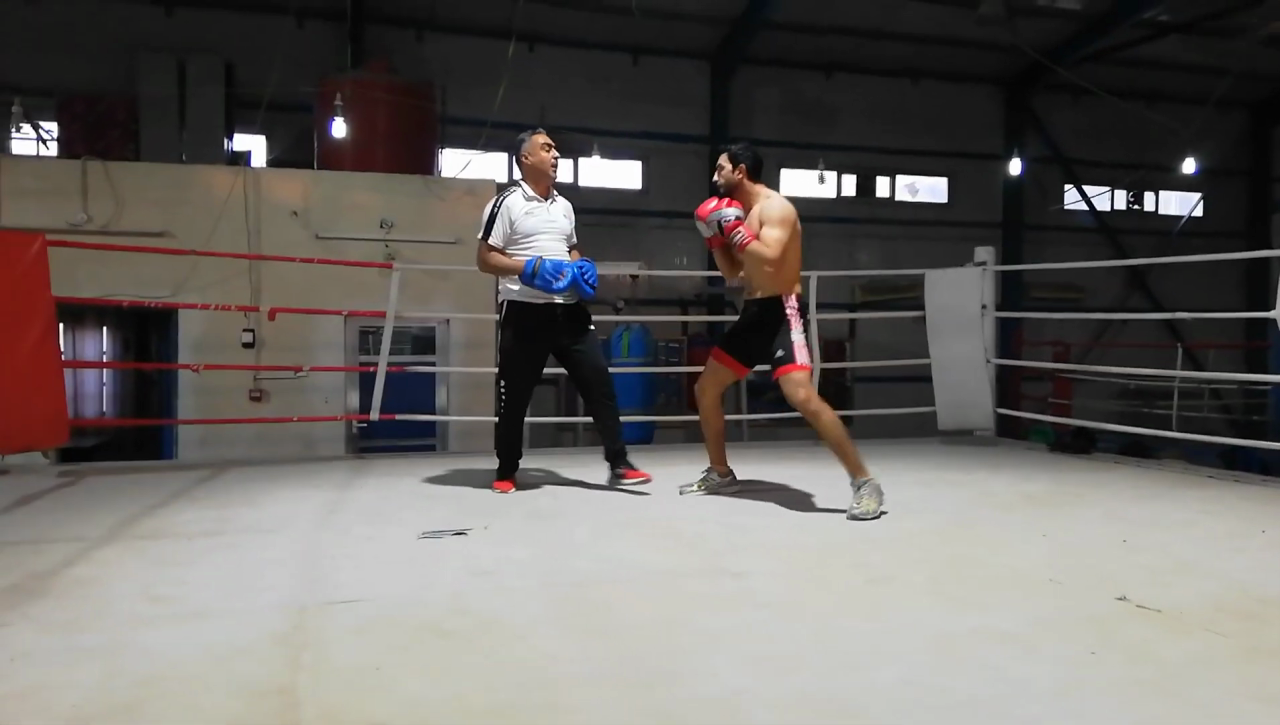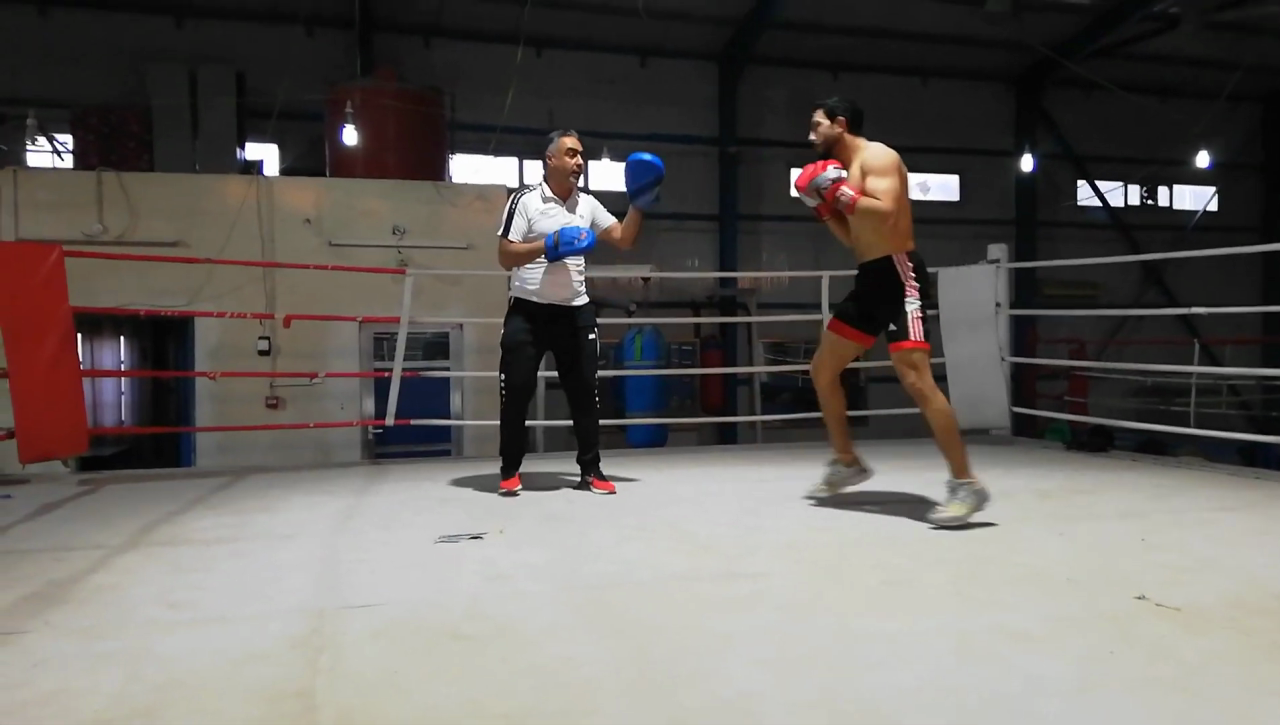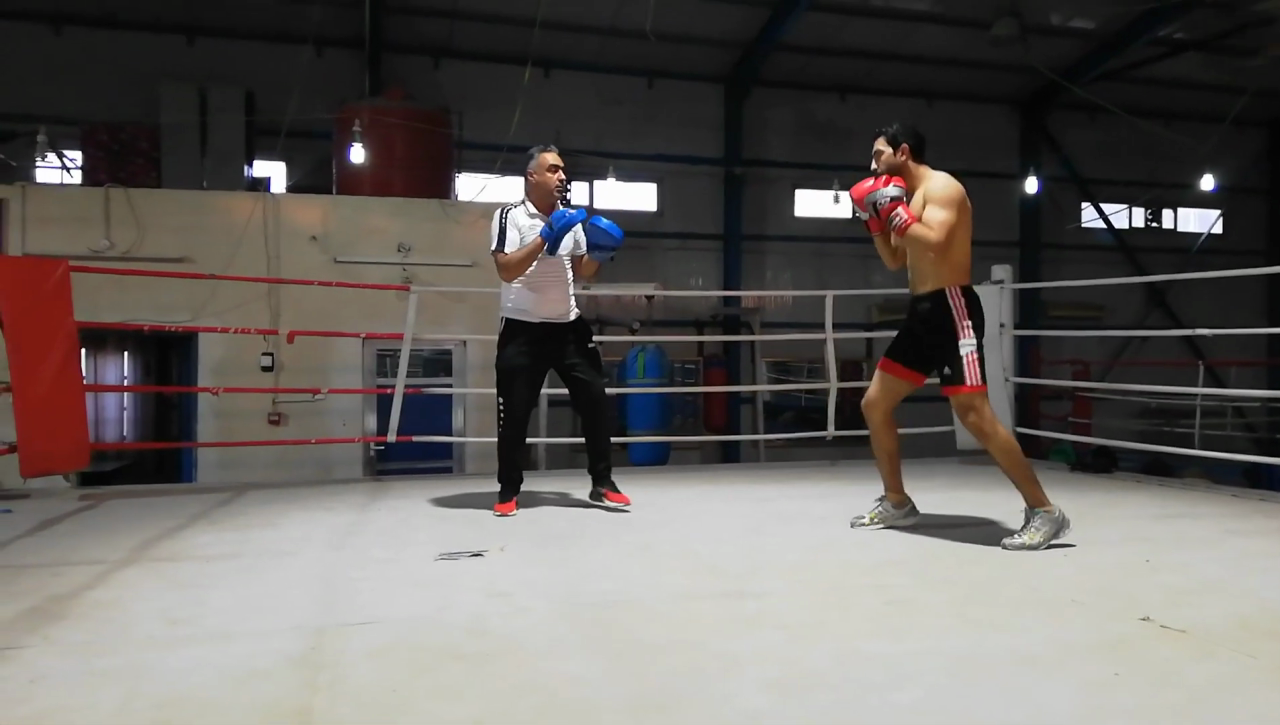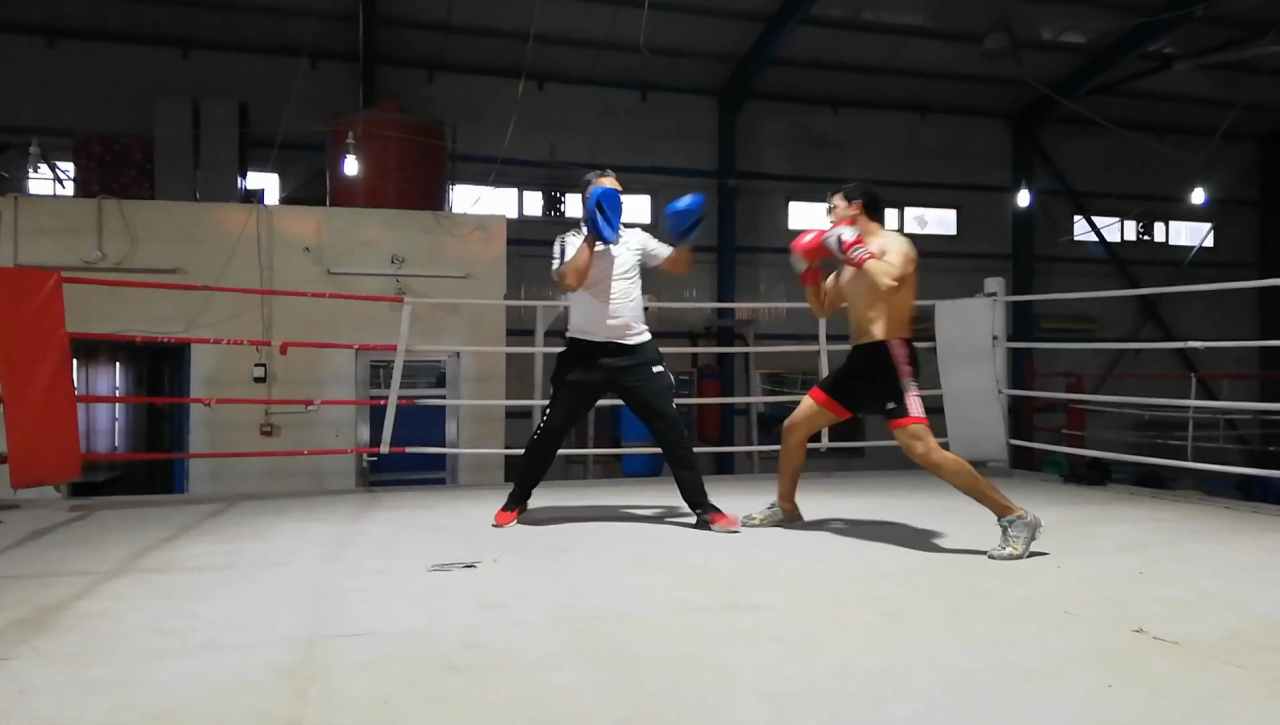
dt=0.5s
person 1, frame 1
left shoulder: (775, 207)
right shoulder: (744, 212)
left elbow: (771, 261)
right elbow: (731, 272)
left wrist: (734, 229)
right wrist: (716, 236)
left hip: (782, 311)
right hip: (754, 313)
left knee: (802, 397)
right knee: (707, 389)
left ankle: (865, 482)
right ankle: (718, 472)
person 1, frame 2
left shoulder: (878, 157)
right shoulder: (849, 171)
left elbow: (886, 215)
left wrist: (838, 190)
right wrist: (823, 204)
left hip: (898, 276)
right hip: (868, 279)
left knee: (915, 379)
right knee: (822, 368)
left ankle: (966, 484)
right ankle: (847, 462)
person 1, frame 3
left shoulder: (941, 187)
right shoulder: (910, 197)
left elbow: (933, 247)
right elbow: (894, 263)
left wrist: (894, 211)
right wrist: (874, 219)
left hip: (951, 311)
right hip: (920, 314)
left knee: (976, 418)
right knee: (875, 405)
left ankle: (1045, 511)
right ankle: (896, 502)
person 1, frame 4
left shoulder: (892, 246)
right shoulder: (848, 266)
left elbow: (887, 283)
right elbow: (822, 309)
left wrist: (852, 248)
right wrist: (808, 270)
left hip: (890, 359)
right hip: (859, 360)
left knee: (922, 450)
right knee: (794, 427)
left ankle: (1015, 519)
right ankle: (785, 507)
person 2, frame 1
left shoulder: (564, 205)
right shoulder: (506, 203)
right elbow: (485, 259)
left wrist: (583, 268)
right wrist: (527, 268)
left hip: (568, 310)
right hip: (523, 312)
left knee: (598, 382)
right knee: (515, 395)
left ankle: (619, 463)
right ankle: (507, 470)
person 2, frame 2
left shoulder: (587, 204)
right shoulder: (524, 201)
left elbow: (622, 240)
right elbow: (505, 256)
left wrist: (640, 201)
right wrist: (549, 244)
left hip: (575, 312)
right hip: (527, 311)
left knee: (584, 391)
right knee: (516, 389)
left ankle: (590, 470)
right ankle: (510, 469)
person 2, frame 3
left shoulder: (570, 219)
right shoulder: (508, 216)
left elbow: (581, 272)
right elbow: (506, 269)
left wrist: (596, 255)
right wrist: (545, 236)
left hip: (568, 326)
right hip: (522, 331)
left knee: (595, 399)
right knee: (515, 414)
left ankle: (602, 484)
right ankle: (508, 491)
person 2, frame 4
left shoulder: (634, 238)
right shoulder: (569, 241)
left elbow: (677, 266)
right elbow: (571, 281)
left wrist: (686, 240)
right wrist: (592, 237)
left hip: (634, 350)
right hip: (585, 352)
left knee: (668, 421)
right knee: (552, 428)
left ankle: (703, 508)
right ankle: (516, 501)
